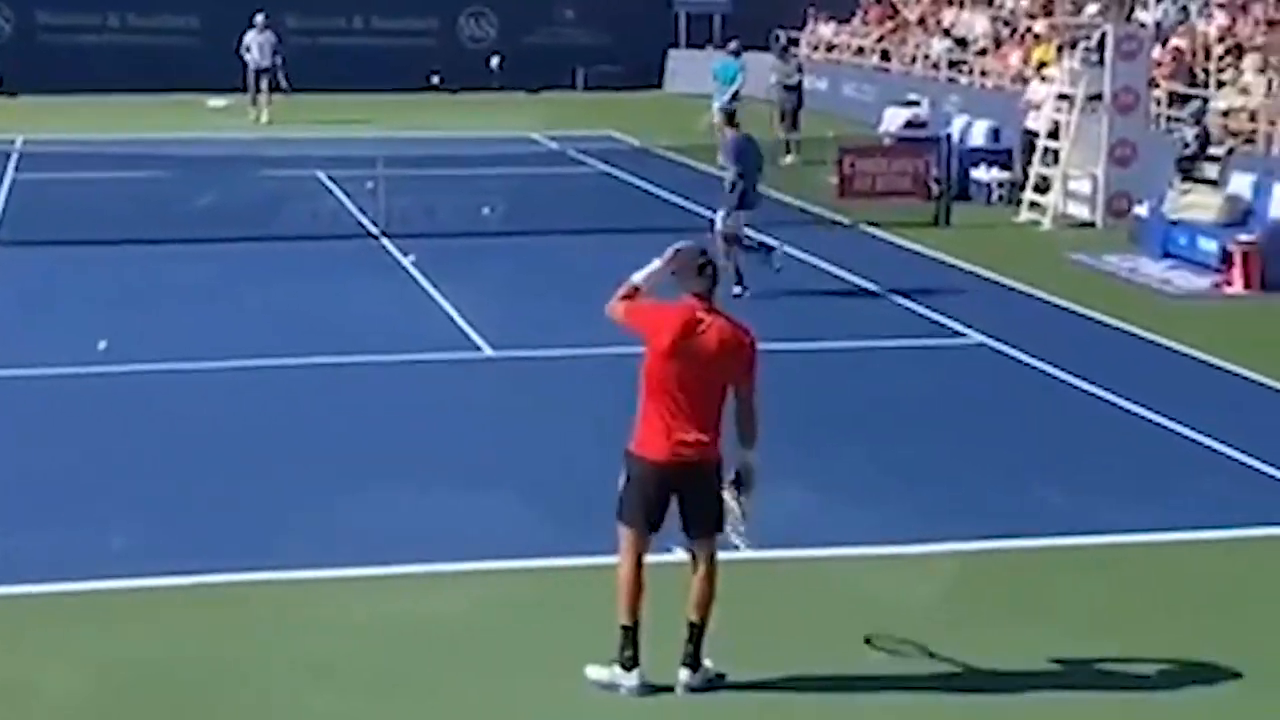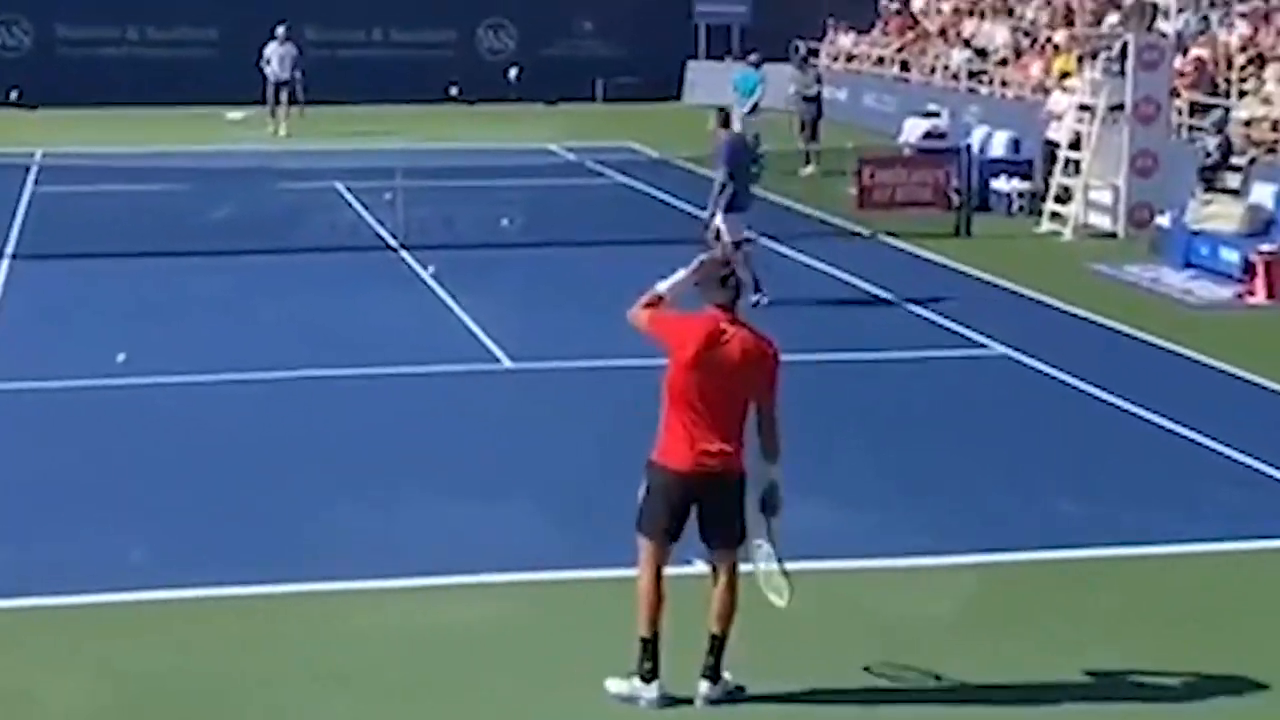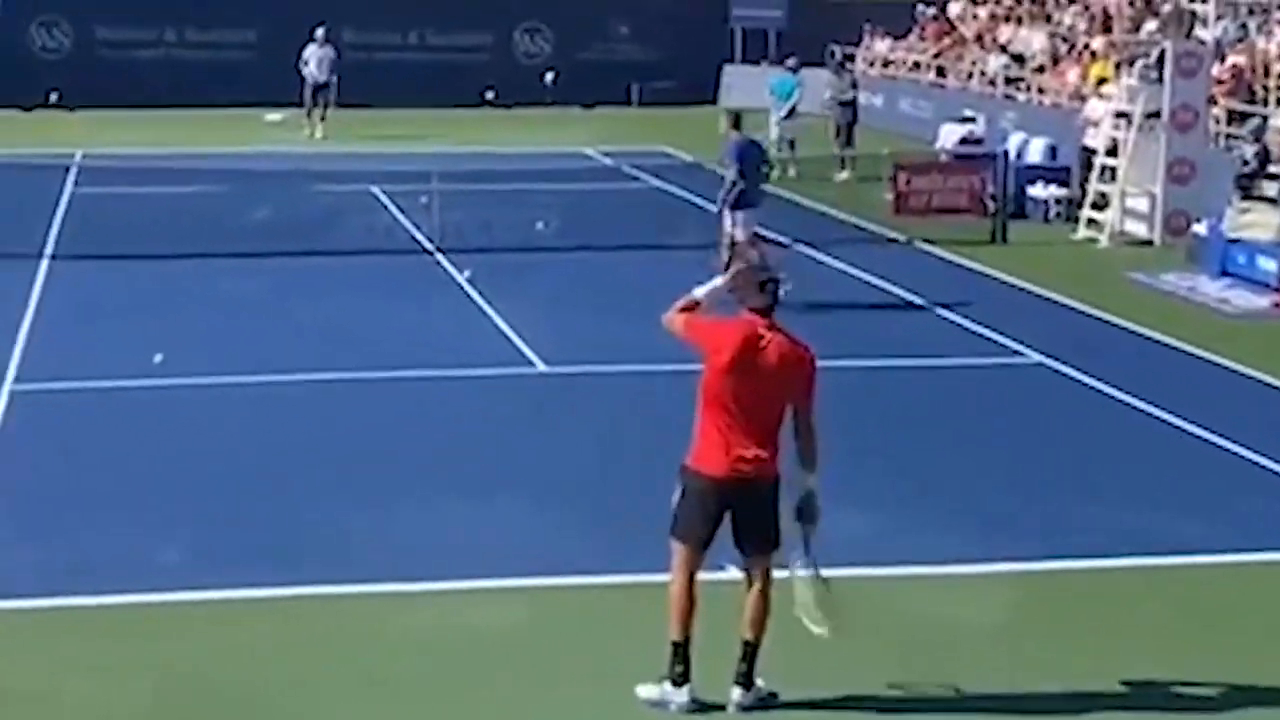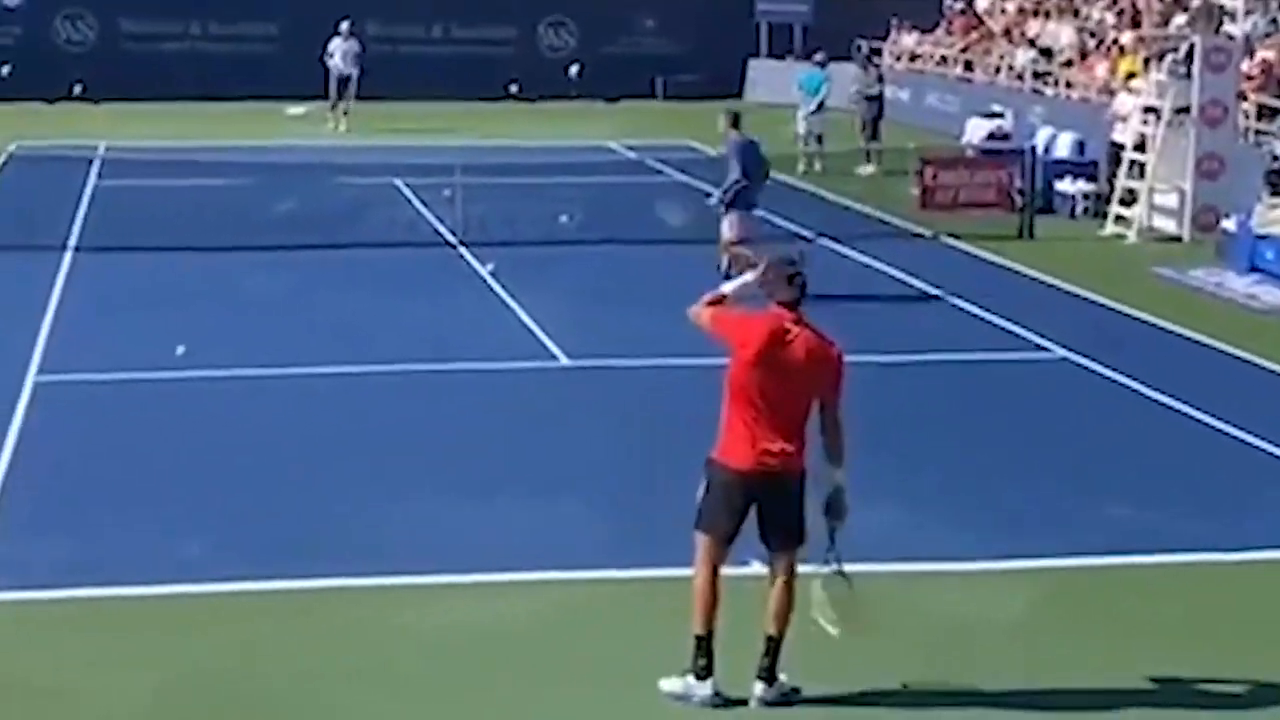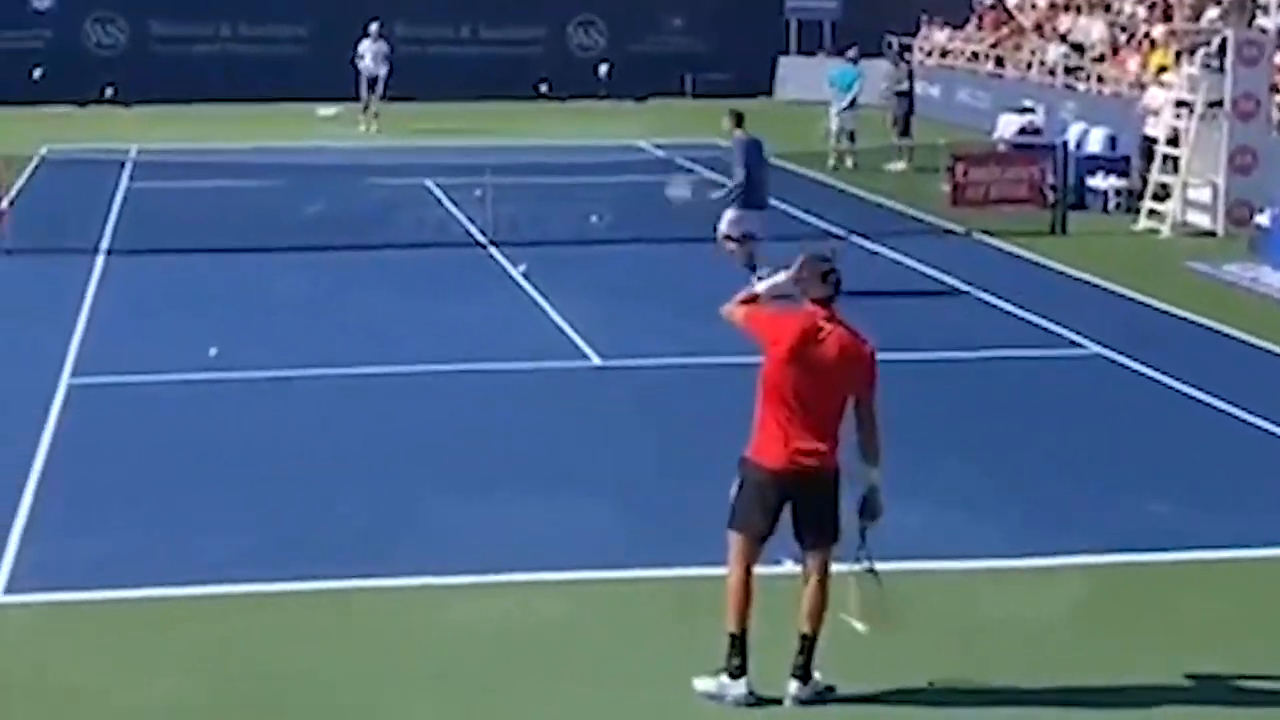
dt=0.1s
person 1, frame 1
left shoulder: (662, 319)
right shoulder: (739, 338)
left elbow: (613, 306)
right elbow: (745, 411)
left wrist: (656, 266)
right wrist: (747, 462)
left hip: (650, 457)
right hip: (703, 462)
left knee: (631, 554)
right knee: (704, 559)
left ankle: (628, 664)
right ankle: (691, 665)
person 1, frame 2
left shoulder: (686, 330)
right shoulder: (761, 349)
left elbow: (636, 312)
right elbow: (767, 424)
left wrist: (681, 276)
right wrist: (771, 480)
left hip: (672, 467)
right hip: (725, 472)
left knee: (651, 565)
right knee: (725, 571)
left ankle: (647, 677)
right ankle: (711, 677)
person 1, frame 3
left shoulder: (722, 334)
right shoulder: (798, 356)
left elbow: (671, 317)
right elbow: (804, 431)
left wrist: (718, 283)
right wrist: (810, 489)
left hip: (707, 472)
right hip: (759, 478)
left knee: (683, 571)
right knee: (758, 577)
left ankle: (678, 682)
right ankle: (743, 684)
person 1, frame 4
left shoulder: (749, 328)
right shoulder: (825, 351)
left elbow: (697, 311)
right elbow: (831, 425)
left wrist: (746, 279)
right wrist: (837, 484)
left hip: (733, 466)
right hip: (786, 472)
left knee: (707, 564)
right knee: (782, 571)
left ankle: (701, 675)
right ankle: (766, 679)
person 1, frame 5
left shoulder: (782, 326)
right shoulder: (858, 349)
left elbow: (730, 309)
right elbow: (866, 424)
left wrist: (780, 279)
right wrist: (873, 484)
left hip: (766, 465)
right hip: (819, 471)
left knee: (740, 561)
right knee: (816, 570)
left ankle: (735, 674)
right ankle: (801, 677)
person 2, frame 1
left shoulder: (730, 145)
right shoulder: (748, 140)
left elbow: (733, 177)
right elbow: (759, 167)
left wrist: (725, 208)
left hip: (736, 202)
right hip: (748, 198)
left knee: (723, 241)
right knee: (725, 236)
left ankle: (740, 284)
right ankle: (767, 251)
person 2, frame 2
left shoulder: (724, 146)
right shoulder: (742, 141)
left elbow: (722, 179)
right elbow: (756, 169)
left wrist: (711, 207)
left hip: (729, 204)
right hip: (741, 200)
left knee: (735, 249)
right knee: (713, 237)
left ankle: (758, 291)
person 2, frame 3
left shoulder: (733, 146)
right shoulder: (753, 144)
left elbow: (734, 177)
right elbow: (768, 168)
left wrist: (721, 200)
left hip: (739, 203)
right hip: (750, 200)
left knee: (748, 246)
right knee: (727, 242)
person 2, frame 4
left shoulder: (735, 146)
right shoulder: (752, 144)
left elbow: (737, 177)
right elbow: (765, 170)
left wrist: (718, 196)
left hip: (737, 204)
right hip: (748, 201)
left knee: (730, 246)
right knee: (726, 245)
right ankle: (727, 282)
person 2, frame 5
left shoulder: (740, 145)
right shoulder: (755, 143)
left elbow: (742, 178)
right elbow: (764, 172)
left wrist: (722, 194)
left hip: (743, 204)
right hip: (759, 202)
left knee: (725, 241)
right knee: (745, 243)
left ankle: (756, 271)
